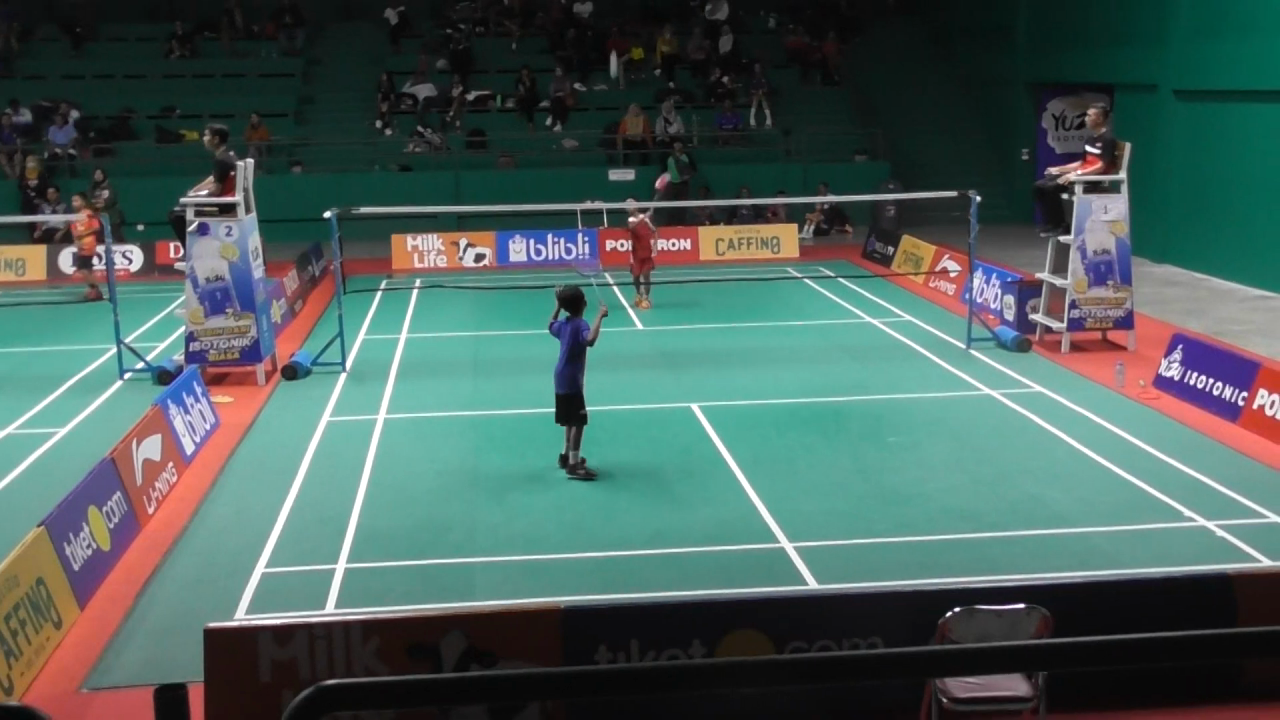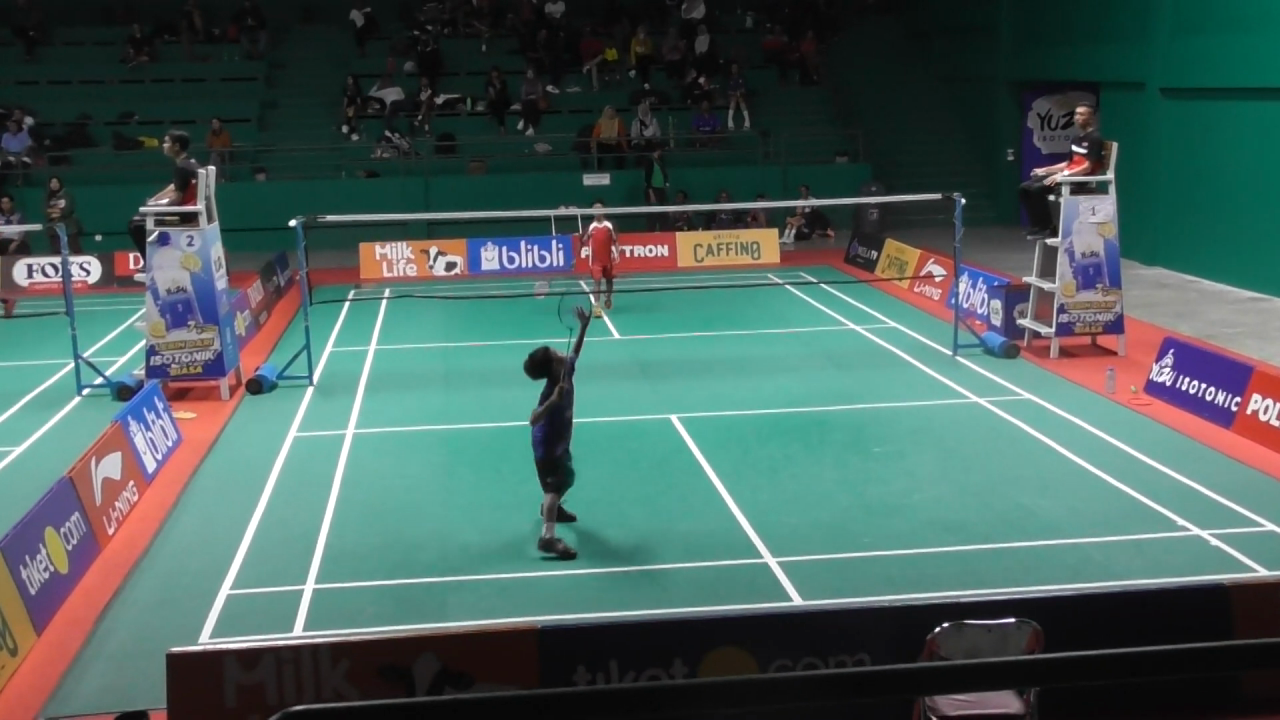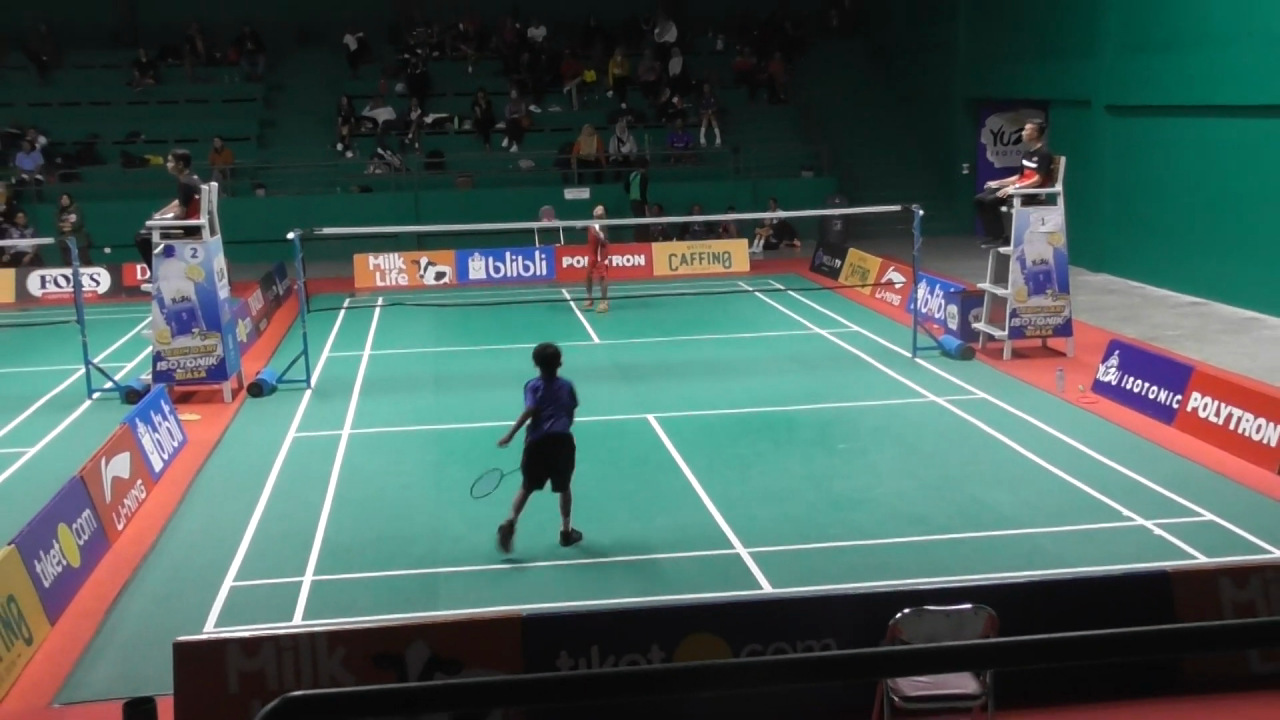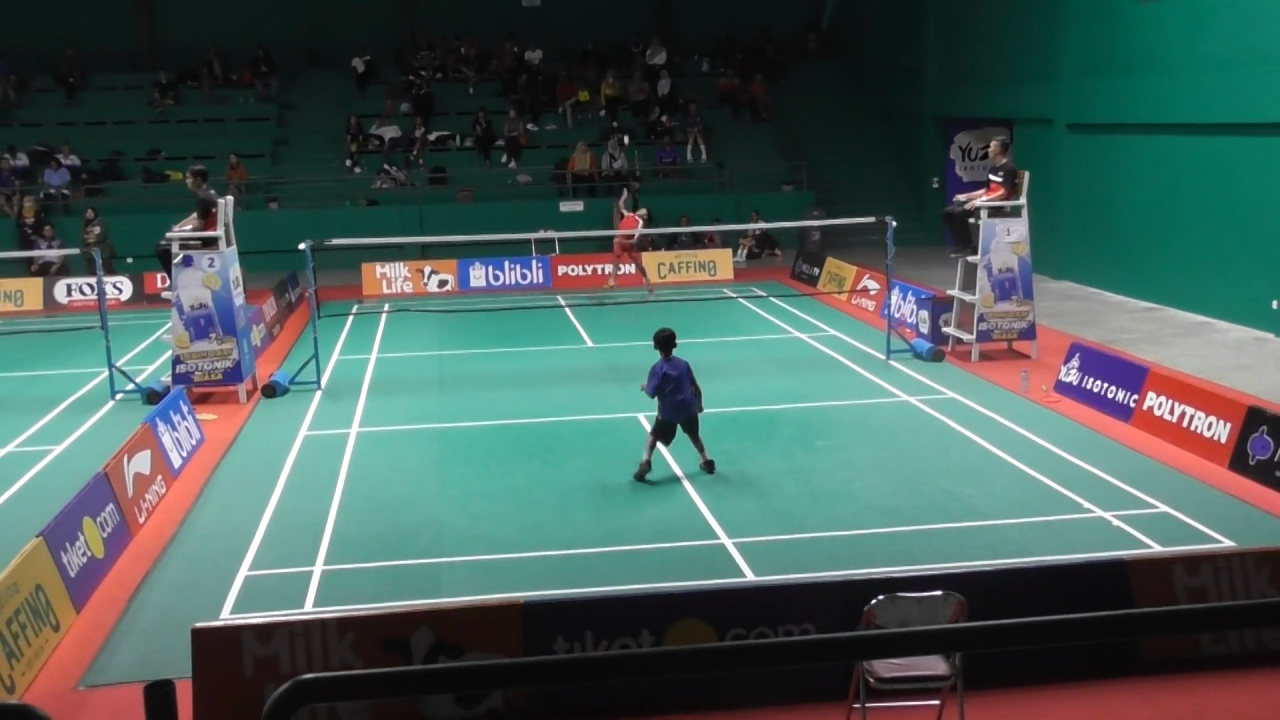
dt=1s
person 1, frame 1
left shoulder: (563, 324)
right shoulder: (580, 324)
left elbow: (551, 326)
right elbow: (590, 340)
left wrist: (558, 305)
right wrist: (599, 317)
left hip: (561, 379)
right hip: (572, 380)
left knee: (570, 420)
right knee: (578, 421)
left ankle: (566, 456)
right ankle: (574, 464)
person 1, frame 2
left shoulder: (566, 372)
right shoulder: (551, 393)
left elbow: (574, 353)
right elbow: (533, 420)
left wrist: (584, 328)
right wrist: (553, 401)
left hip: (559, 443)
right hip: (547, 446)
left knee: (566, 479)
right knee: (555, 487)
left ankle: (553, 508)
right ankle: (548, 537)
person 1, frame 3
left shoulder: (533, 386)
right shoulder: (567, 386)
left elbow: (529, 411)
left wrist: (511, 434)
left hip: (537, 440)
right hip: (562, 439)
left knee: (526, 488)
right knee: (564, 487)
left ankle: (509, 524)
right ankle: (566, 531)
person 1, frame 4
left shoulder: (657, 369)
right shoulder: (684, 364)
left elbow: (652, 394)
right elbow: (695, 387)
left wrist: (645, 388)
right wrist: (699, 403)
left hip: (667, 411)
right hip: (689, 409)
left knee: (653, 436)
right knee: (694, 435)
left ankle: (646, 462)
right ankle: (707, 462)
